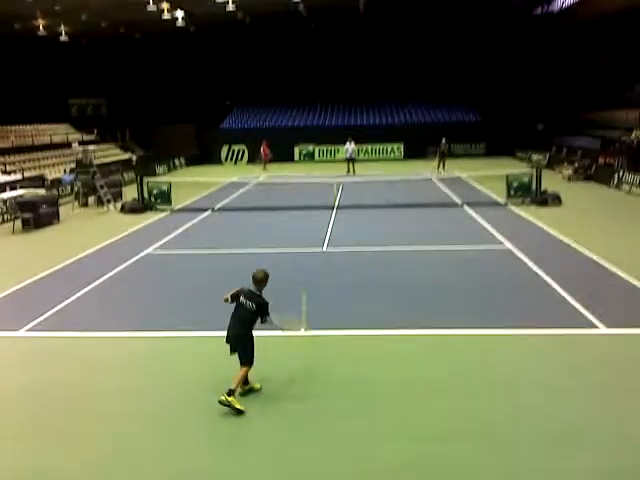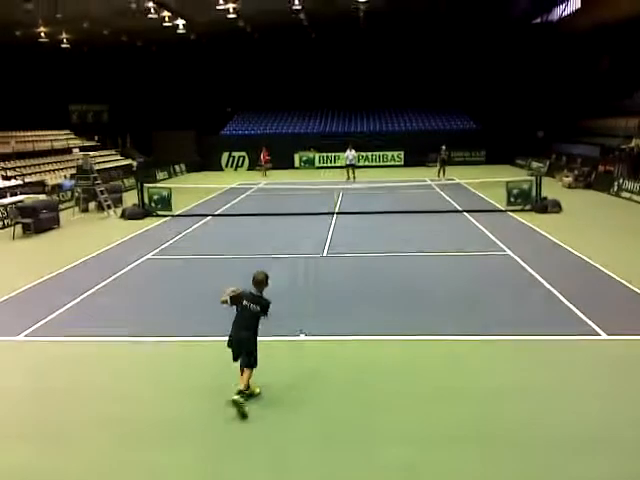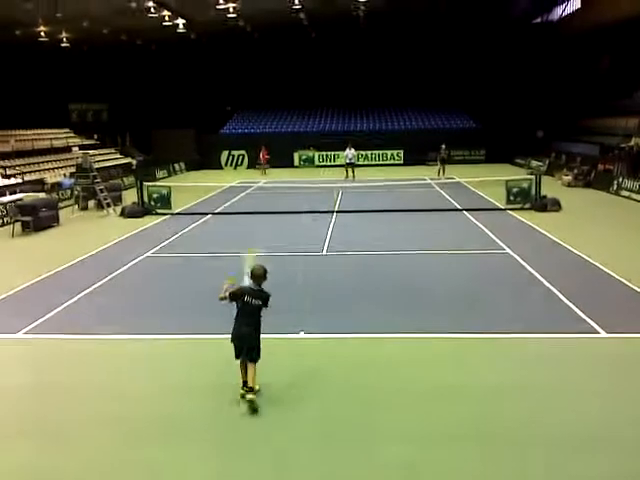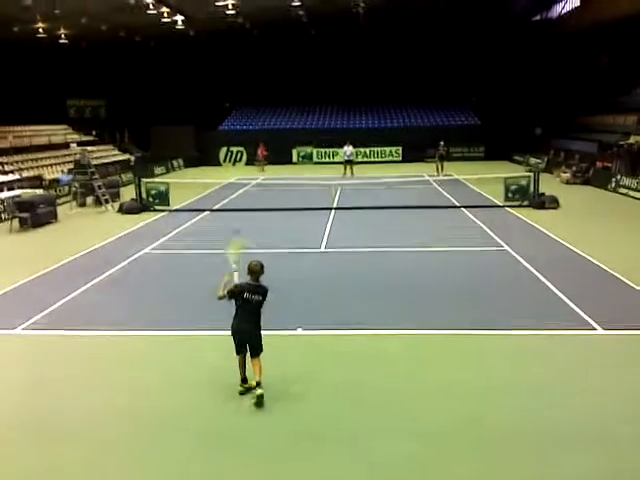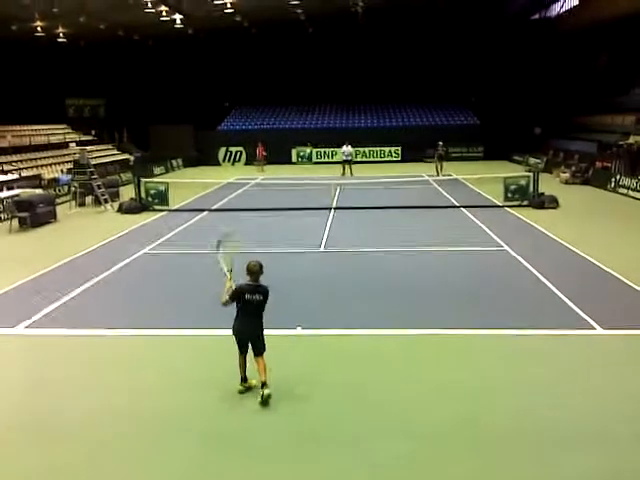
dt=0.1s
person 1, frame 1
left shoulder: (242, 292)
right shoulder: (263, 303)
left elbow: (226, 299)
right elbow: (264, 321)
right wrist: (270, 320)
left hip: (232, 331)
right hip: (244, 334)
left knee: (244, 357)
right knee: (246, 365)
left ankle: (245, 384)
right ankle: (228, 395)
person 1, frame 2
left shoulder: (242, 295)
right shoulder: (265, 303)
left elbow: (223, 300)
left wrist: (229, 291)
left hip: (235, 335)
right hip: (249, 337)
left knee: (244, 361)
right knee: (249, 367)
left ankle: (246, 389)
right ankle: (238, 395)
person 1, frame 3
left shoulder: (241, 291)
right shoulder: (265, 296)
left elbow: (222, 297)
left wrist: (226, 287)
left hip: (238, 331)
right hip: (253, 333)
left knee: (243, 358)
right knee: (253, 362)
left ankle: (246, 386)
right ankle: (250, 393)
person 1, frame 4
left shoulder: (239, 287)
right shoulder: (264, 290)
left elbow: (220, 296)
left wrist: (225, 284)
left hip: (238, 327)
right hip: (253, 328)
left knee: (242, 354)
right knee: (255, 357)
left ankle: (244, 383)
right ankle: (258, 387)
person 1, frame 5
left shoulder: (240, 289)
right shoulder: (265, 290)
left elbow: (224, 302)
left wrist: (228, 288)
left hip: (240, 327)
right hip: (256, 328)
left knee: (242, 354)
right knee: (259, 356)
left ankle: (244, 383)
right ankle: (264, 387)
